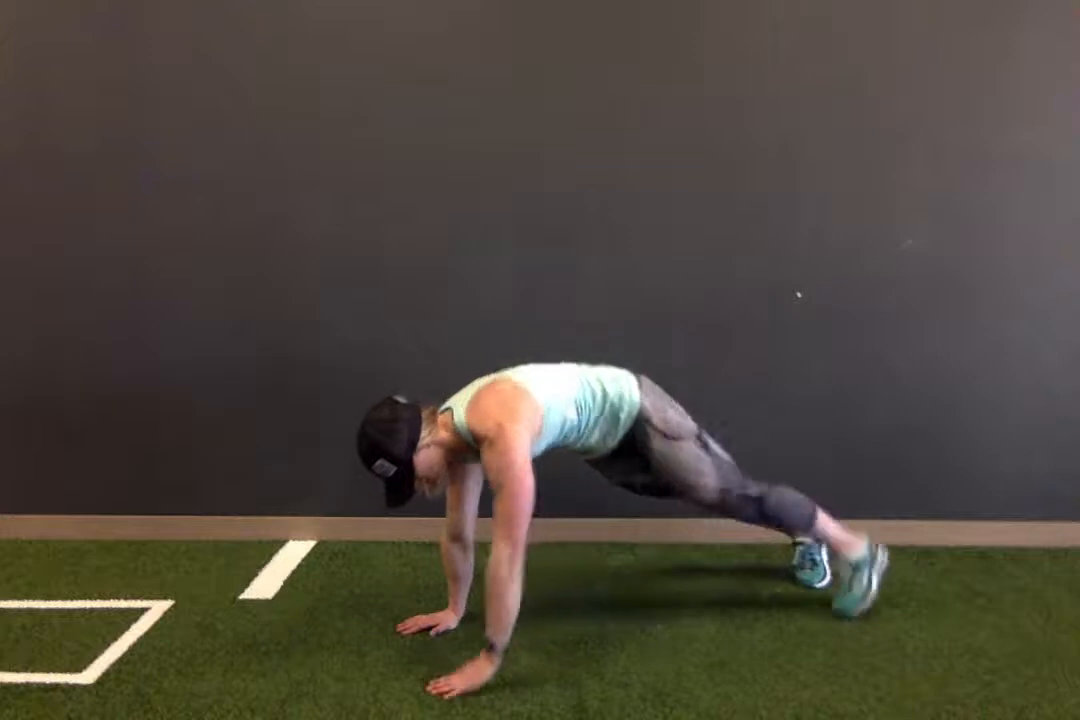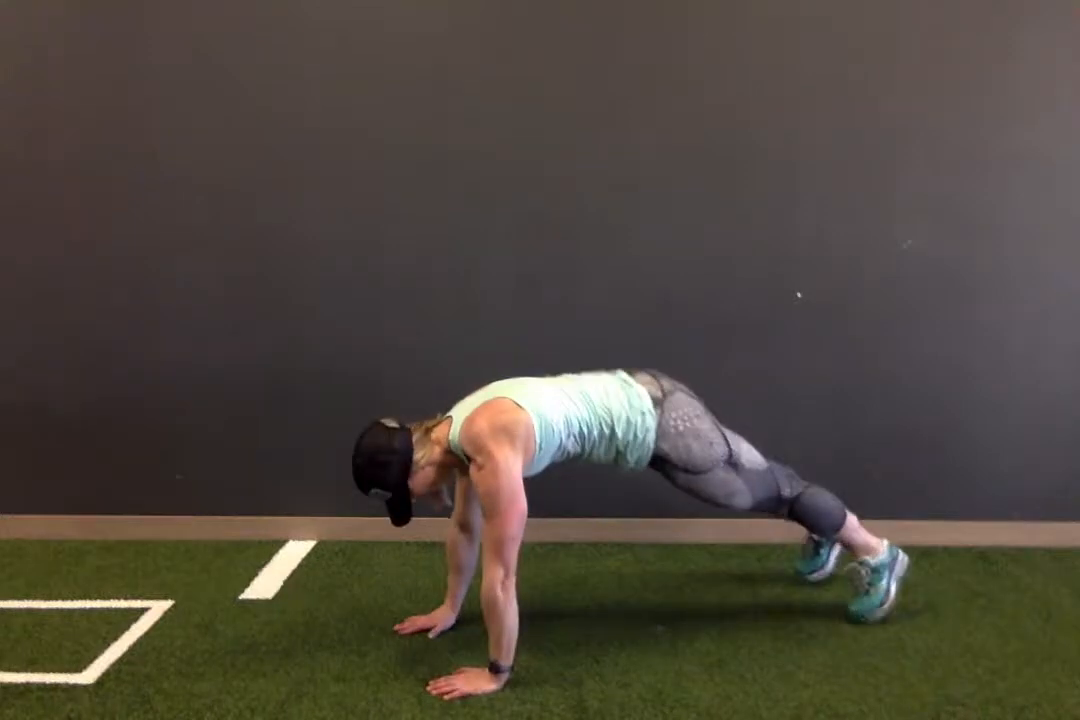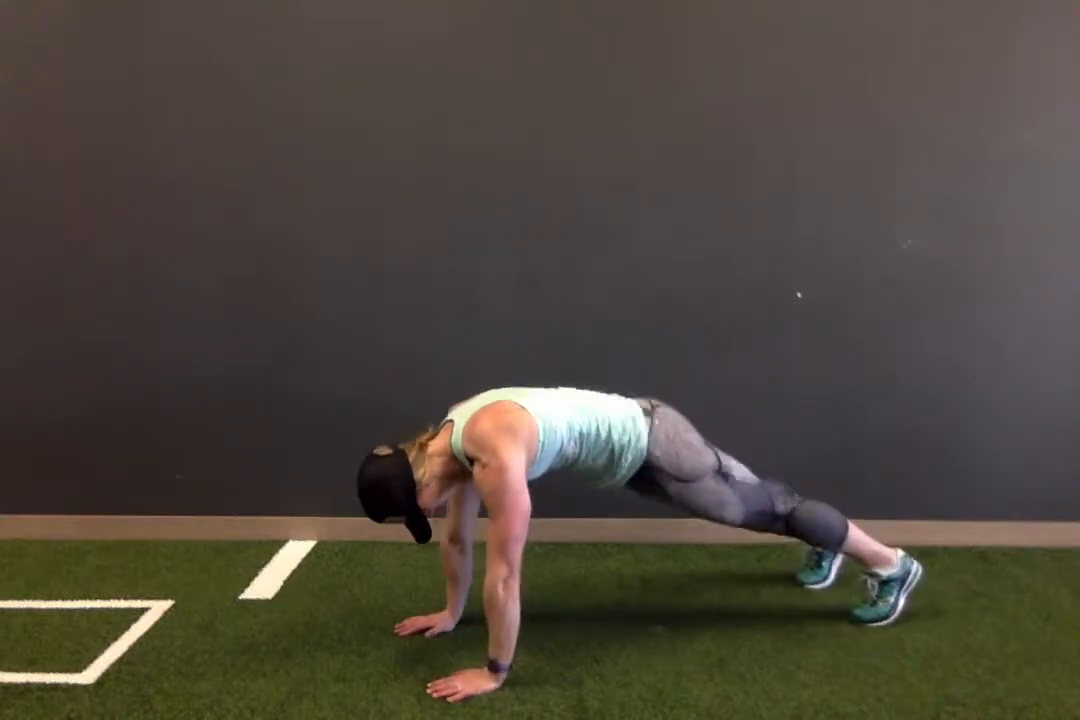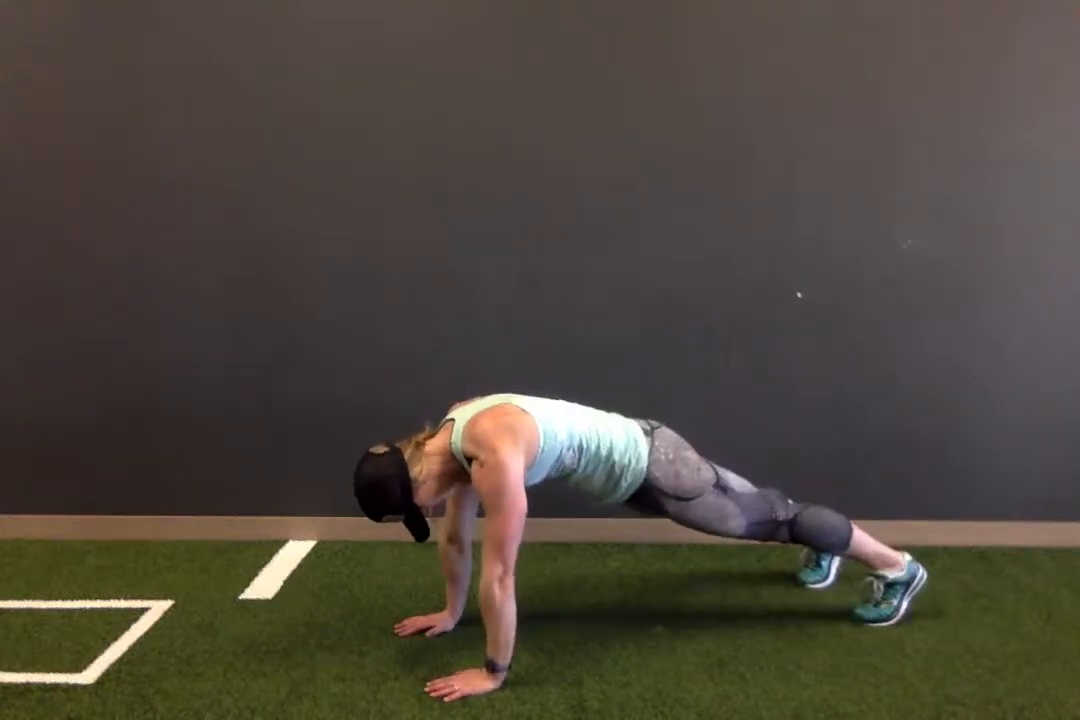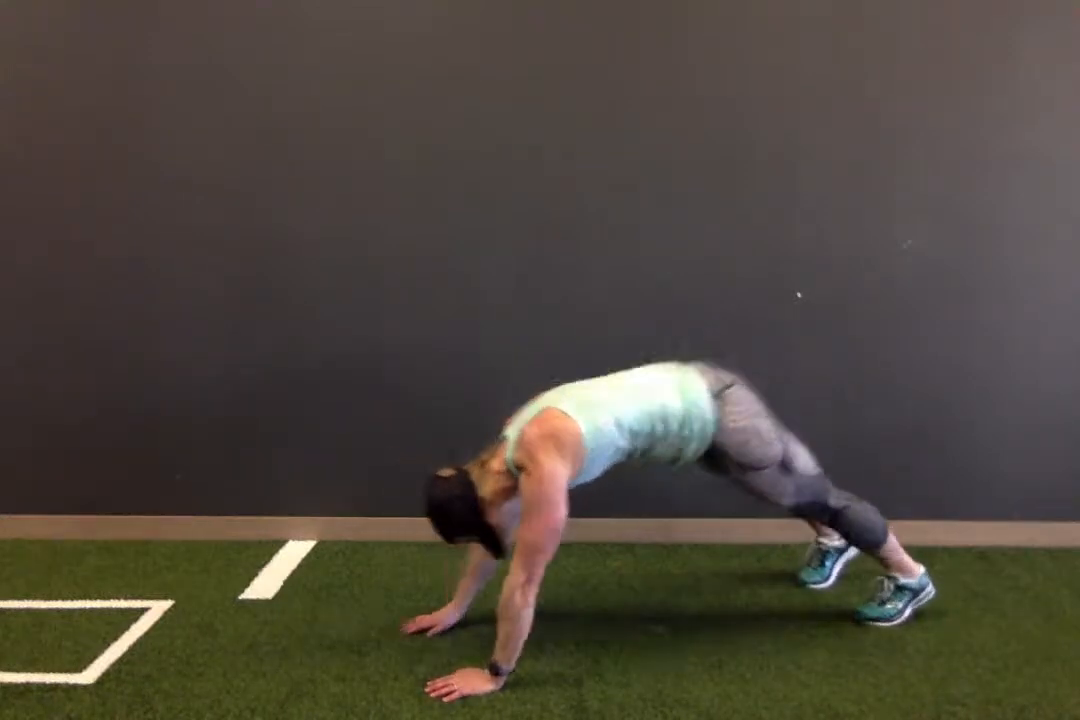
dt=0.4s
person 1, frame 1
left shoulder: (498, 429)
right shoulder: (454, 430)
left elbow: (510, 550)
right elbow: (457, 535)
left wrist: (490, 656)
right wrist: (453, 609)
left hip: (632, 409)
right hip: (604, 438)
left knee: (731, 492)
right knee: (700, 488)
left ankle: (857, 551)
right ankle: (807, 541)
person 1, frame 2
left shoulder: (489, 452)
right shoulder: (456, 433)
left elbow: (500, 573)
right elbow: (465, 528)
left wrist: (495, 672)
right wrist: (449, 609)
left hip: (658, 423)
right hip: (640, 397)
left knee: (769, 488)
right knee: (749, 482)
left ankle: (879, 557)
right ankle: (821, 532)
person 1, frame 3
left shoulder: (491, 452)
right shoulder: (452, 440)
left elbow: (504, 573)
right elbow: (457, 537)
left wrist: (494, 672)
right wrist: (450, 612)
left hip: (646, 442)
right hip: (626, 453)
left knee: (760, 505)
right knee: (743, 495)
left ankle: (891, 566)
right ankle: (824, 545)
person 1, frame 4
left shoulder: (491, 452)
right shoulder: (453, 437)
left elbow: (498, 572)
right elbow: (454, 536)
left wrist: (493, 672)
right wrist: (451, 612)
left hip: (644, 463)
right hip: (627, 459)
left knee: (763, 515)
right knee: (748, 505)
left ankle: (897, 568)
right ankle: (821, 548)
person 1, frame 5
left shoulder: (544, 463)
right shoulder: (512, 446)
left elbow: (523, 581)
right elbow: (492, 533)
left wrist: (493, 674)
right wrist: (456, 607)
left hip: (716, 412)
right hip: (691, 391)
left knee: (814, 496)
right knee: (792, 488)
left ankle: (910, 578)
right ankle: (831, 546)
